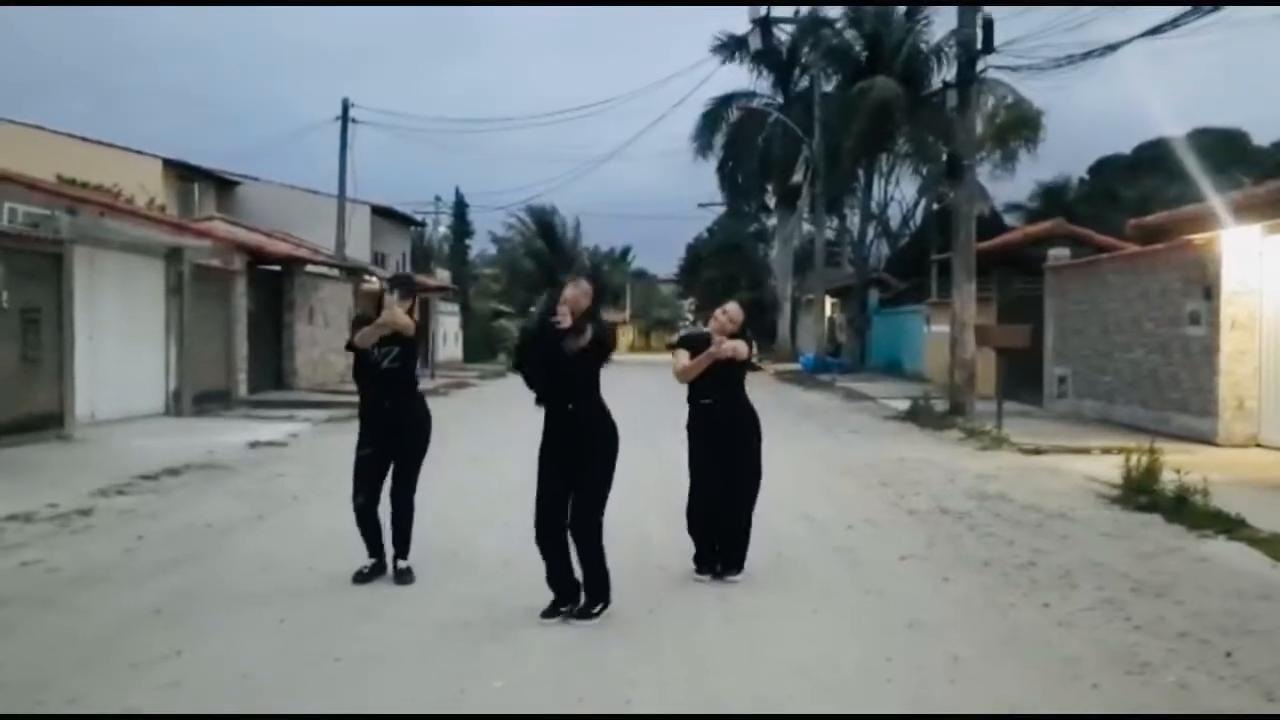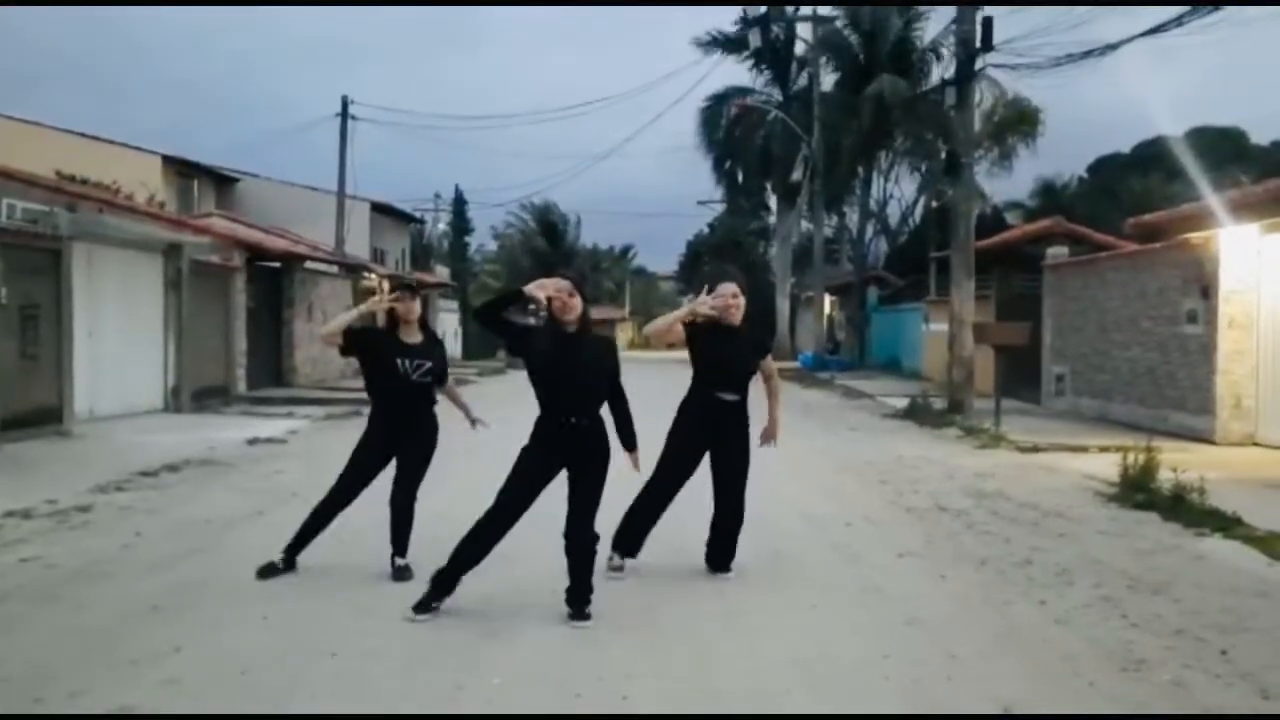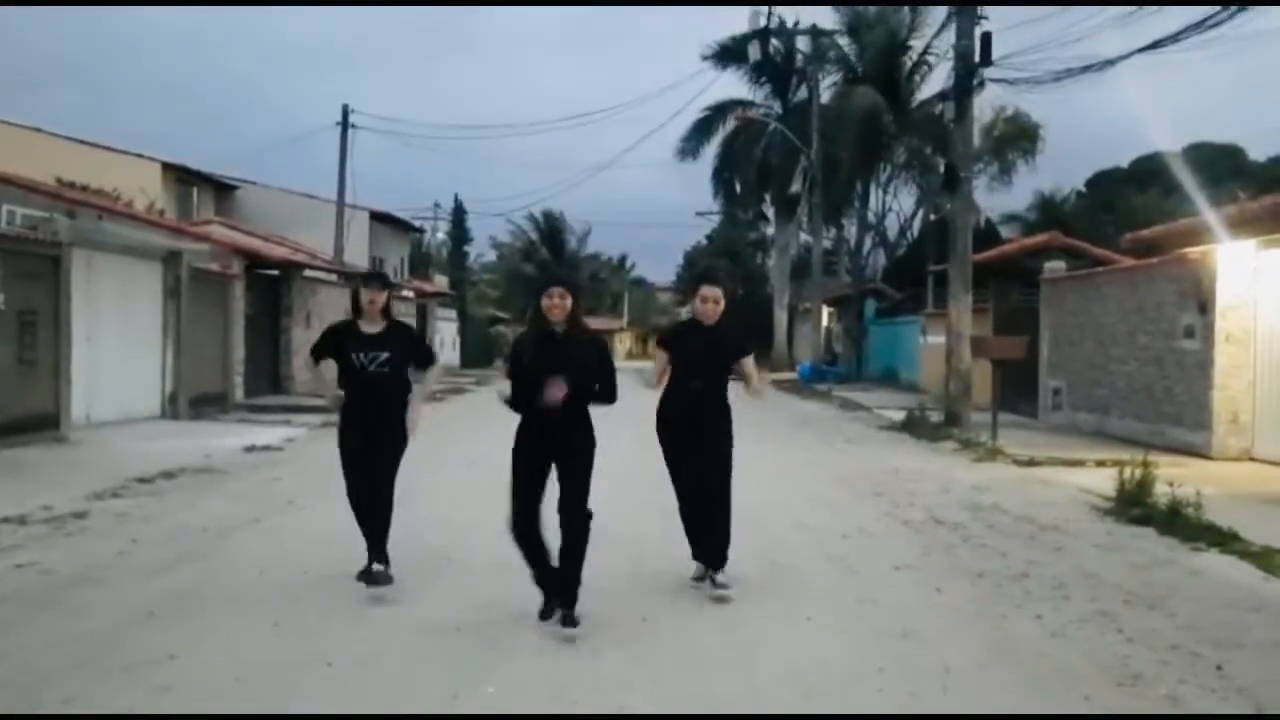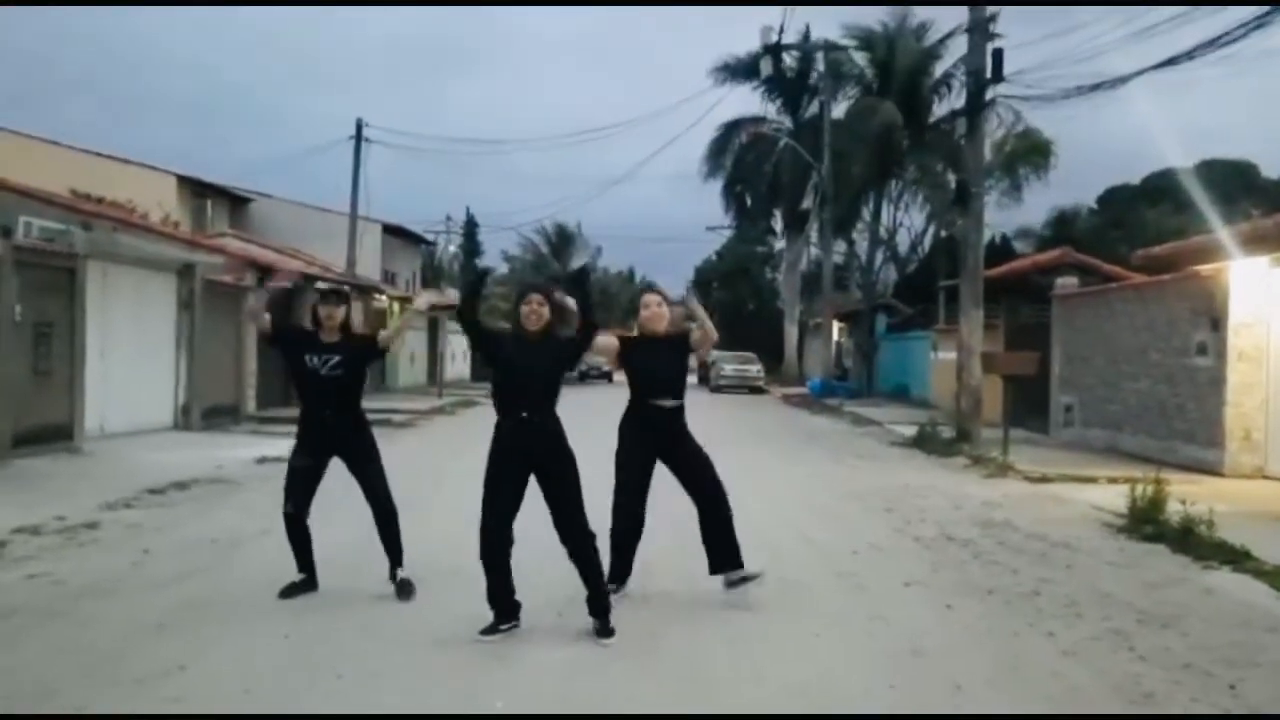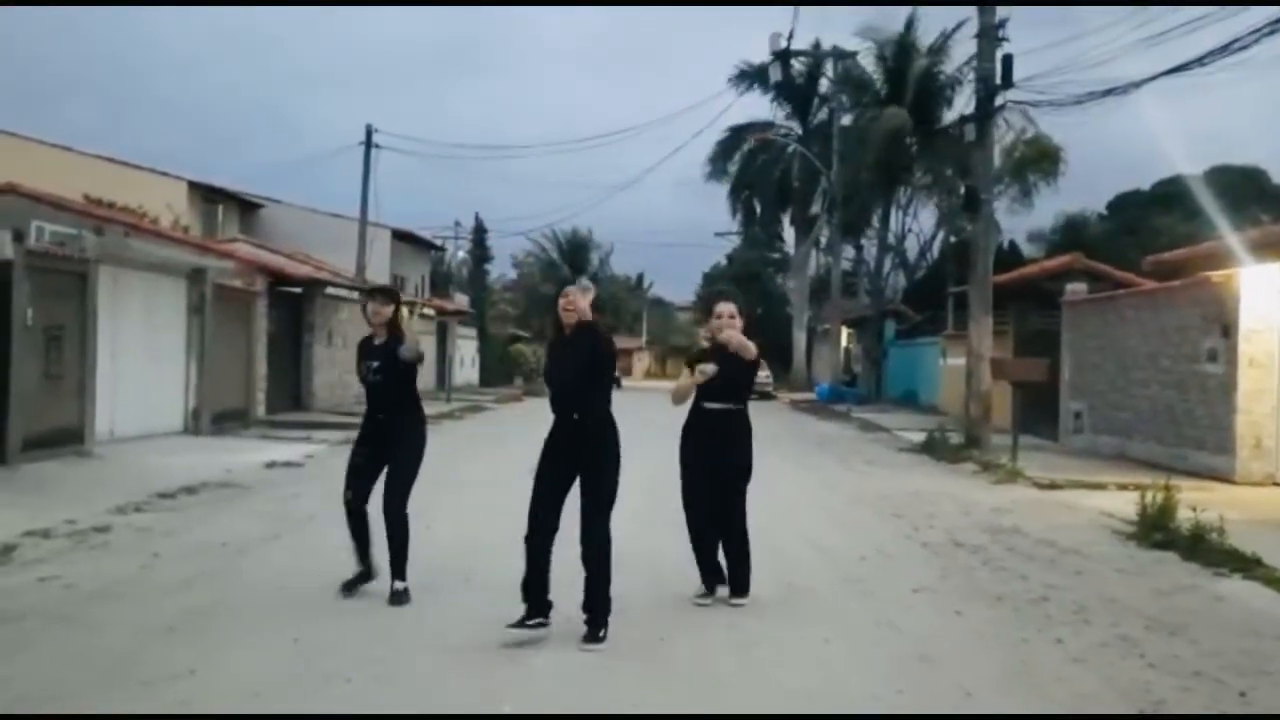
dt=1s
person 1, frame 1
left shoulder: (594, 332)
right shoulder: (538, 331)
left elbow: (599, 345)
right elbow: (532, 375)
left wrist: (574, 329)
right wrist: (565, 345)
left hip: (595, 432)
right hip: (557, 431)
left knee: (584, 521)
right knee: (548, 522)
left ankle: (598, 595)
right ankle: (565, 592)
person 1, frame 2
left shoulder: (601, 346)
right shoulder: (535, 338)
left elbow: (616, 396)
right elbow: (484, 315)
left wrist: (630, 444)
right wrist: (526, 292)
left hip: (590, 442)
right hip: (547, 438)
left knee: (580, 530)
right knee: (500, 513)
left ankle: (579, 600)
right ankle: (443, 583)
person 1, frame 3
left shoulder: (592, 344)
right shoulder: (525, 344)
left elbow: (608, 395)
right elbow: (518, 398)
left wrist: (569, 393)
right wrist: (539, 398)
left hip: (575, 438)
right hip: (532, 437)
left knee: (574, 517)
right knee: (523, 521)
left ankle: (566, 600)
right ankle: (551, 589)
person 1, frame 4
left shoulder: (559, 347)
right shoulder: (501, 344)
left elbow: (588, 329)
right elbow: (467, 317)
left wrist: (578, 279)
right wrist: (481, 275)
left hip: (549, 440)
right hip: (508, 441)
left knee: (576, 529)
right knee: (493, 533)
left ankle: (601, 612)
right ankle: (505, 613)
person 1, frame 5
left shoulder: (597, 340)
right shoulder: (556, 348)
left elbow: (602, 359)
left wrist: (588, 316)
left hip: (597, 439)
right hip: (561, 436)
left knee: (594, 531)
right knee: (539, 522)
left ankle: (597, 619)
right ankle: (537, 608)
person 2, frame 1
left shoulder: (410, 329)
right shoulder: (365, 324)
left elbow: (406, 327)
right elbow: (360, 340)
left wrist: (396, 320)
right wrist: (381, 324)
left hip: (411, 423)
right hip: (374, 423)
left knee: (402, 495)
right knee: (363, 499)
left ankle: (401, 559)
right ankle: (376, 558)
person 2, frame 2
left shoulder: (434, 345)
right shoulder: (376, 339)
left elbow: (443, 385)
right elbow: (327, 335)
left wrist: (469, 412)
right wrist: (364, 309)
left hip: (421, 432)
right hip: (382, 428)
left knee: (403, 497)
right knee: (341, 493)
left ankle: (400, 557)
right ankle: (288, 556)
person 2, frame 3
left shoulder: (404, 335)
right shoulder: (340, 332)
left elbow: (429, 368)
right elbow: (315, 360)
left wrist: (416, 405)
right wrist: (329, 391)
left hip: (392, 422)
right hip: (353, 420)
left knee: (381, 489)
right knee: (357, 493)
left ankle: (378, 561)
right ankle: (377, 556)
person 2, frame 4
left shoulder: (356, 345)
right shoulder: (296, 338)
left elbow: (388, 338)
right elbow: (256, 315)
left wrist: (416, 311)
right wrist: (277, 290)
left hip: (352, 433)
right hip: (311, 434)
left knee: (382, 501)
right knee: (293, 511)
left ankle: (398, 572)
right ankle: (307, 575)
person 2, frame 5
left shoulder: (400, 342)
right shoulder: (365, 346)
left elbow: (410, 353)
left wrist: (409, 338)
left hip: (406, 432)
right hip: (373, 428)
left knee: (393, 506)
right knee: (353, 499)
left ankle: (399, 581)
right ankle: (365, 567)
person 3, frame 1
left shoulder: (740, 344)
right shoulder: (688, 342)
left elbow: (738, 350)
right elbow: (681, 374)
left wrist: (726, 348)
right wrist: (710, 354)
left hip: (739, 427)
right hip: (703, 426)
left knee: (738, 495)
right knee: (704, 495)
left ankle: (731, 562)
right ankle: (706, 560)
person 3, frame 2
left shoulder: (755, 338)
right shoulder: (699, 331)
left elbow: (771, 376)
right elbow: (651, 333)
left wrist: (773, 419)
right wrist: (690, 309)
left hip: (734, 423)
right hip: (694, 417)
left knee: (731, 497)
right knee: (663, 483)
left ankle: (720, 558)
right ankle: (621, 549)
person 3, frame 3
left shoulder: (733, 340)
right shoulder: (674, 334)
left elbow: (752, 381)
right elbow: (658, 376)
left wrist: (758, 385)
right wrist: (651, 379)
left hip: (715, 422)
right hip: (676, 421)
left knee: (716, 492)
right knee: (689, 493)
left ankle: (715, 567)
right ankle: (704, 558)
person 3, frame 4
left shoulder: (681, 340)
right shoulder: (629, 345)
left elbow: (710, 338)
right elbow: (595, 343)
left wrist: (696, 310)
left hip: (675, 428)
right hip: (638, 429)
left knee: (711, 493)
right knee: (628, 506)
left ankle: (731, 568)
right ankle: (617, 578)
person 3, frame 5
left shoulder: (747, 351)
right shoulder: (700, 355)
left elbow: (746, 349)
right elbow: (677, 398)
left wrist: (736, 338)
right wrist: (695, 378)
left hip: (734, 433)
right hip: (698, 432)
left knee: (732, 510)
right knee: (699, 510)
left ankle: (739, 584)
right ankle: (710, 579)
